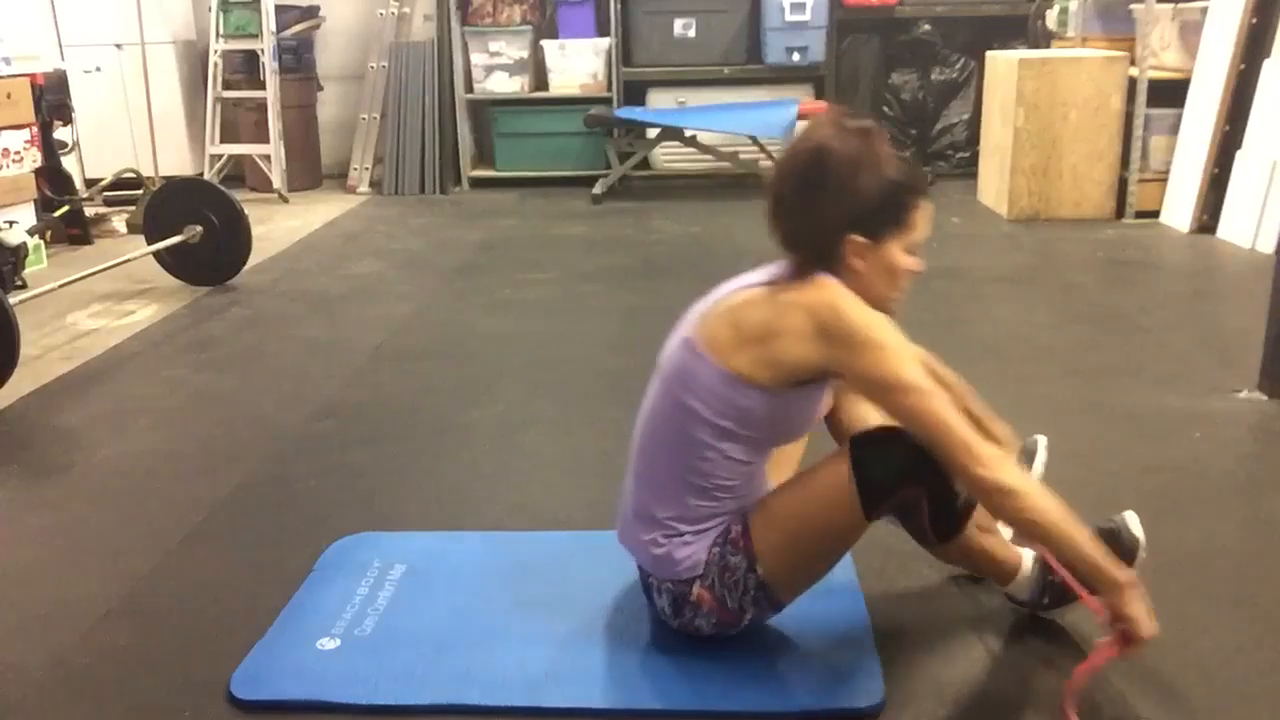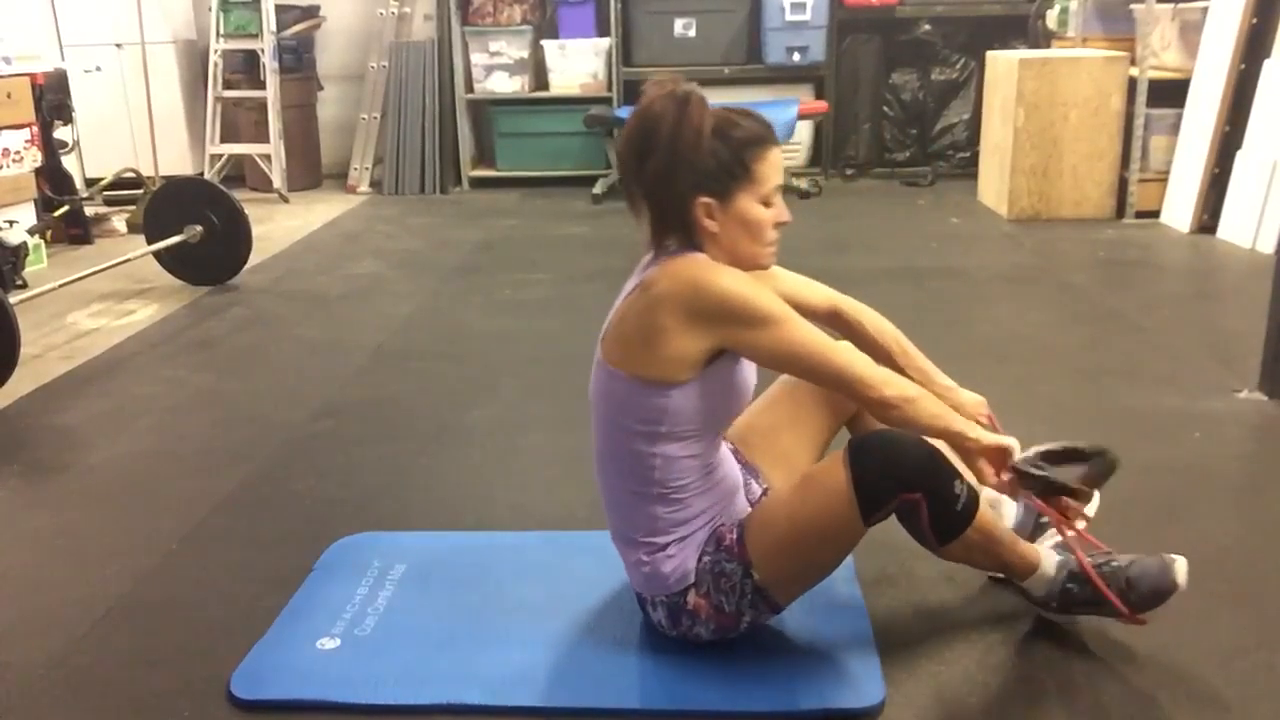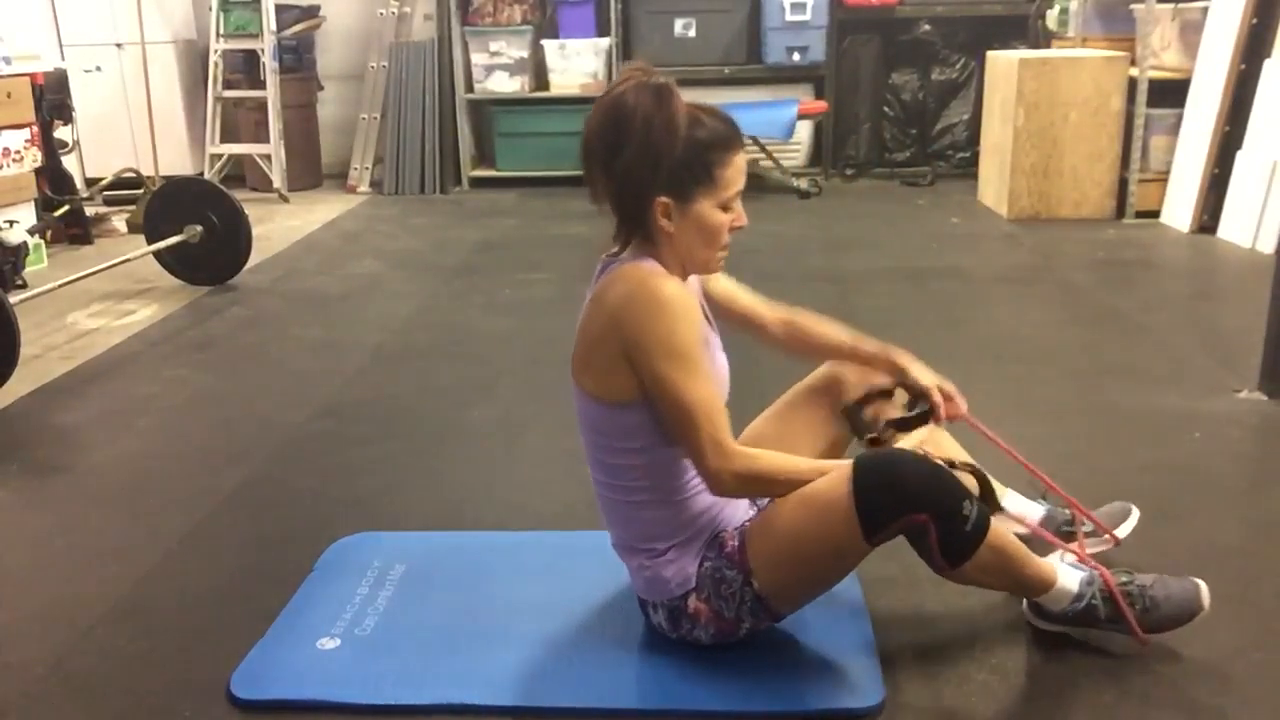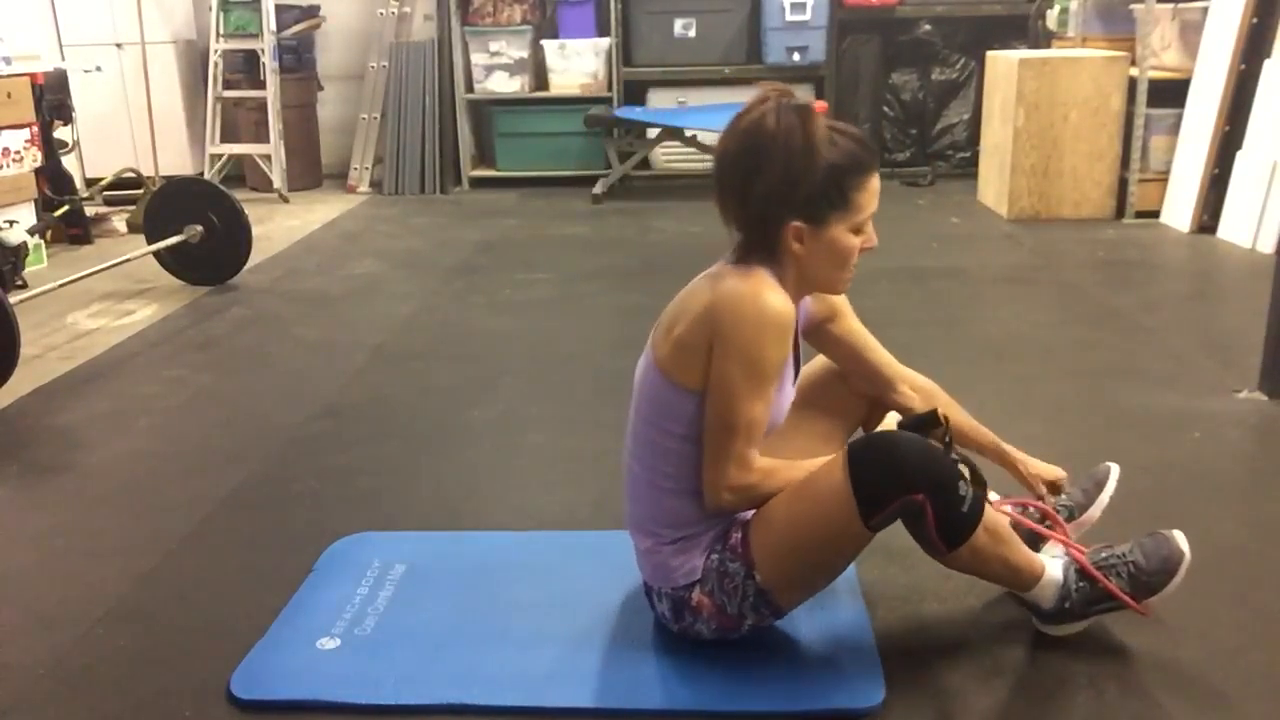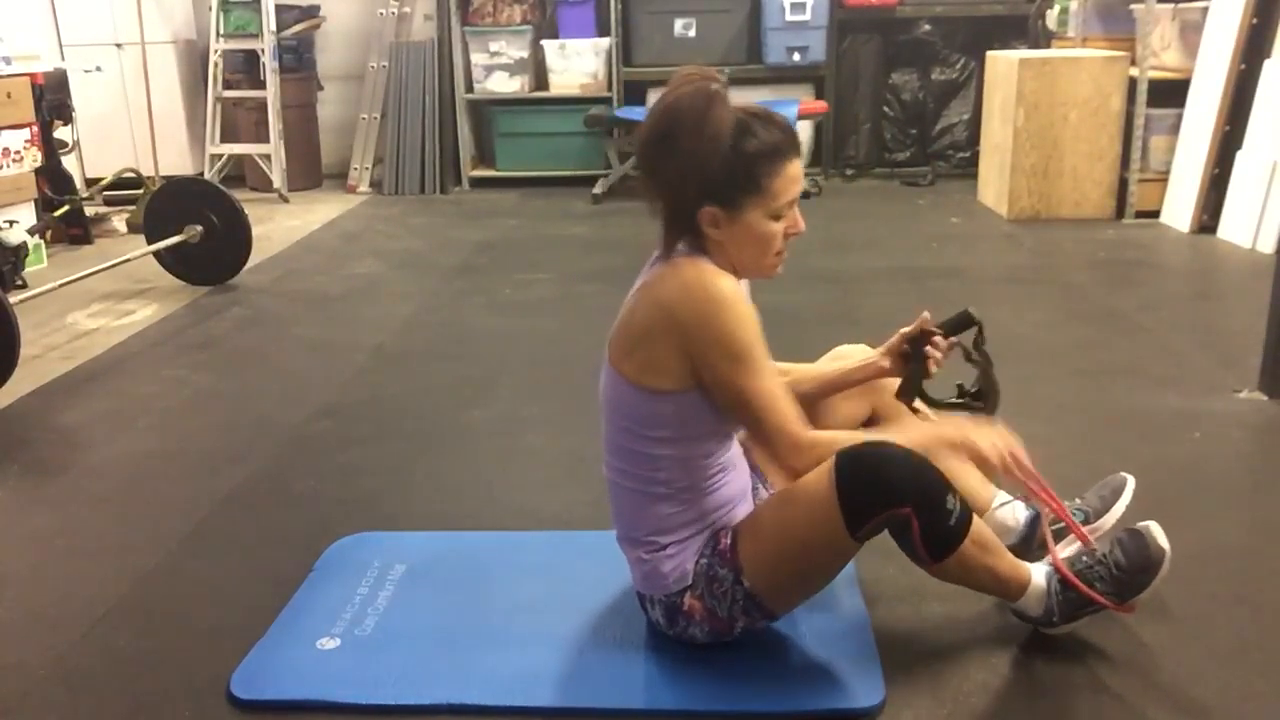
dt=1s
person 1, frame 1
left shoulder: (796, 286)
right shoulder: (825, 311)
left elbow: (918, 366)
right elbow: (979, 467)
left wrist: (996, 433)
right wrist: (1112, 579)
left hip: (690, 540)
right hip: (700, 585)
right knee: (897, 461)
left ankle: (972, 514)
right ankle: (1030, 583)
person 1, frame 2
left shoulder: (698, 263)
right shoulder: (701, 289)
left elbow: (844, 313)
right elbow: (882, 395)
left wrist: (948, 395)
right wrist: (971, 437)
left hip: (712, 513)
right hip: (695, 586)
left knee: (847, 370)
right knee: (897, 462)
left ankle: (1001, 519)
right ankle: (1049, 580)
person 1, frame 3
left shoulder: (655, 264)
right shoulder: (650, 295)
left elbow: (778, 322)
right elbow: (725, 466)
left wrist: (897, 362)
right wrist: (875, 468)
left hip: (711, 527)
right hip: (697, 588)
left knee: (853, 382)
right knee: (904, 484)
left ankle: (1028, 524)
right ankle: (1067, 596)
person 1, frame 4
left shoulder: (785, 280)
right shoulder: (758, 305)
left elbow: (900, 386)
right elbow: (729, 483)
left wrist: (1015, 461)
right wrist: (856, 467)
left hip: (712, 537)
right hip: (702, 583)
left knee: (863, 377)
right knee: (899, 465)
left ankle: (1003, 528)
right ankle: (1055, 589)
person 1, frame 5
left shoulder: (688, 267)
right shoulder: (705, 294)
left elbow: (759, 386)
right elbow: (795, 451)
left wrist: (878, 366)
right wrist: (948, 435)
left hip: (712, 523)
right hip: (696, 587)
left knee: (858, 368)
right knee: (884, 475)
left ankle: (1018, 527)
right ankle: (1042, 595)
